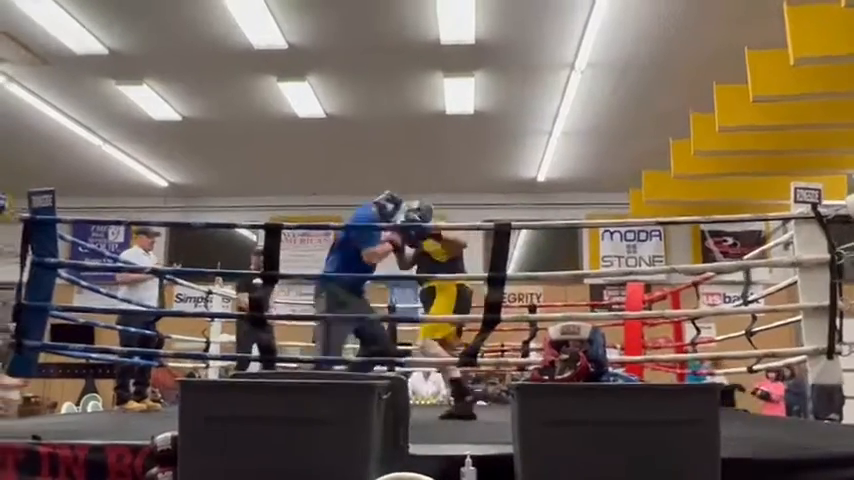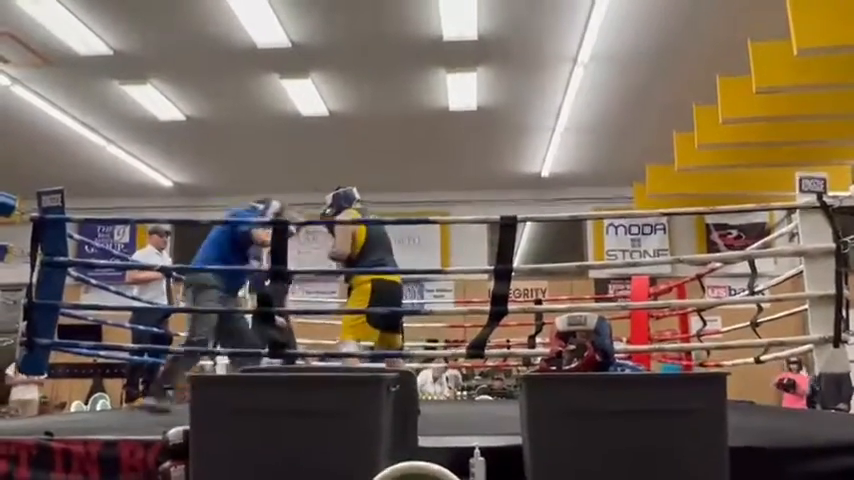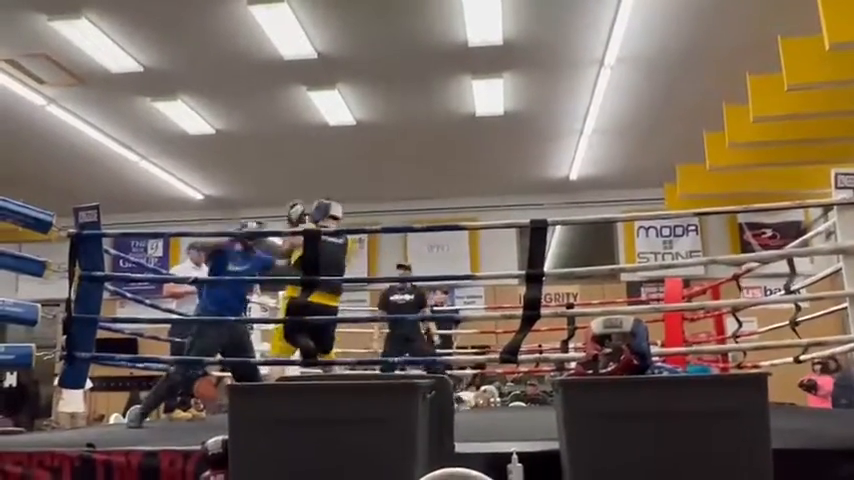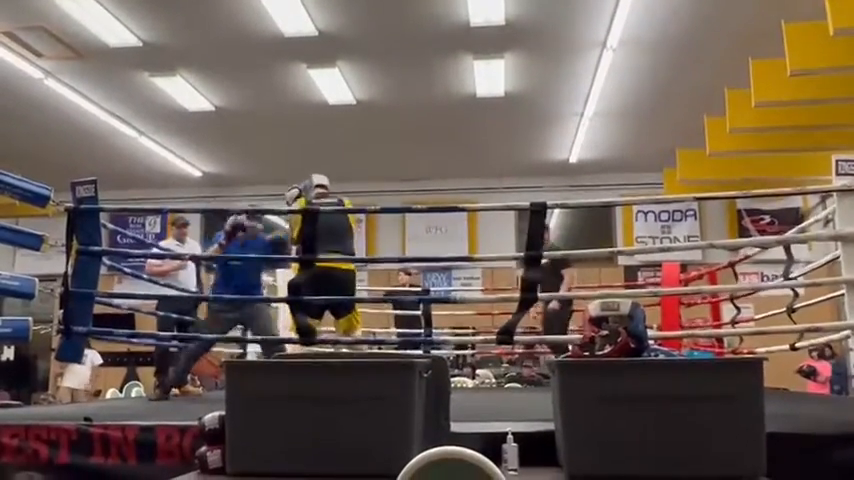
dt=1s
person 1, frame 1
left shoulder: (370, 219)
right shoulder: (367, 217)
right elbow: (371, 256)
right wrist: (395, 241)
left hip: (351, 291)
right hip: (335, 290)
left knee: (378, 341)
right knee: (330, 354)
person 1, frame 2
right shoulder: (244, 215)
right elbow: (262, 239)
left hip: (225, 291)
right hip: (207, 283)
left knee: (249, 344)
right knee: (199, 339)
right ankle: (157, 394)
person 1, frame 3
left shoulder: (256, 258)
right shoulder: (223, 251)
right elbow: (202, 245)
right wrist: (234, 240)
left hip: (234, 322)
right hip: (209, 320)
left knee: (249, 370)
right knee: (187, 371)
right ankle: (141, 411)
person 1, frame 4
left shoulder: (265, 242)
right shoulder: (224, 239)
left elbow: (285, 253)
right elbow: (210, 258)
left wrist: (281, 243)
right wrist: (227, 237)
left hip: (253, 303)
right hip: (222, 304)
left knee: (273, 342)
right knee: (198, 345)
right ankle: (166, 386)
person 2, frame 1
left shoulder: (435, 236)
right shoulder: (423, 241)
left elbow: (460, 243)
right elbow: (405, 265)
left wrist: (434, 233)
right wrist: (398, 247)
left hip: (449, 293)
right hip: (440, 295)
left knee: (427, 344)
right knee: (442, 349)
left ankle: (462, 391)
right ankle: (461, 401)
person 2, frame 2
left shoulder: (346, 218)
left elbow: (342, 252)
left wrist: (332, 251)
right wrist: (333, 225)
left hip: (371, 284)
right hip: (392, 284)
left knee: (348, 340)
right knee: (390, 347)
person 2, frame 3
right shoulder: (345, 242)
left elbow: (285, 249)
left hip: (301, 303)
right hip: (328, 306)
left knee: (279, 357)
right knee: (327, 359)
person 2, frame 4
left shoulder: (300, 207)
right shoulder: (346, 206)
left elbow: (294, 239)
left hip: (311, 272)
right hip: (343, 271)
left knee: (301, 332)
right knee: (352, 331)
person 3, frame 1
left shoulder: (151, 257)
right shoulder: (129, 255)
right elbow: (122, 278)
right wrist: (148, 274)
left hip: (149, 313)
right hip: (132, 312)
left ankle: (141, 396)
right ankle: (123, 398)
person 3, frame 2
left shoulder: (166, 257)
right shoulder: (141, 255)
right elbow: (130, 278)
right wrist: (156, 275)
left hip: (162, 309)
right hip: (145, 309)
left knee: (157, 351)
right knee: (139, 351)
left ankle: (149, 392)
right ankle: (132, 395)
person 3, frame 3
left shoulder: (208, 272)
right shoulder: (179, 270)
right elbow: (167, 291)
right wrist: (191, 289)
right hip: (183, 322)
left ankle: (186, 404)
right ankle: (171, 407)
person 3, frame 4
left shoulder: (195, 246)
right shoulder: (162, 247)
left elbow: (200, 269)
right elbow: (149, 270)
left wrist: (200, 292)
right wrist: (172, 267)
left hip: (189, 300)
right hip: (169, 300)
right ankle: (162, 383)
